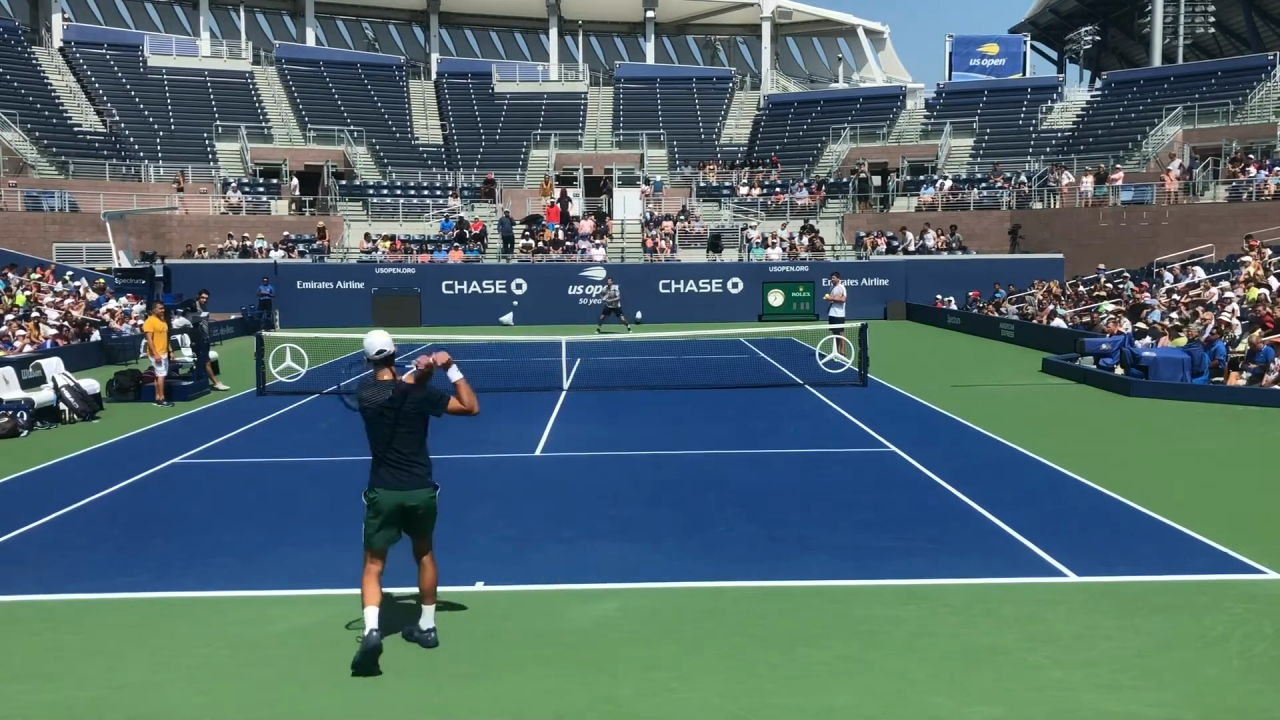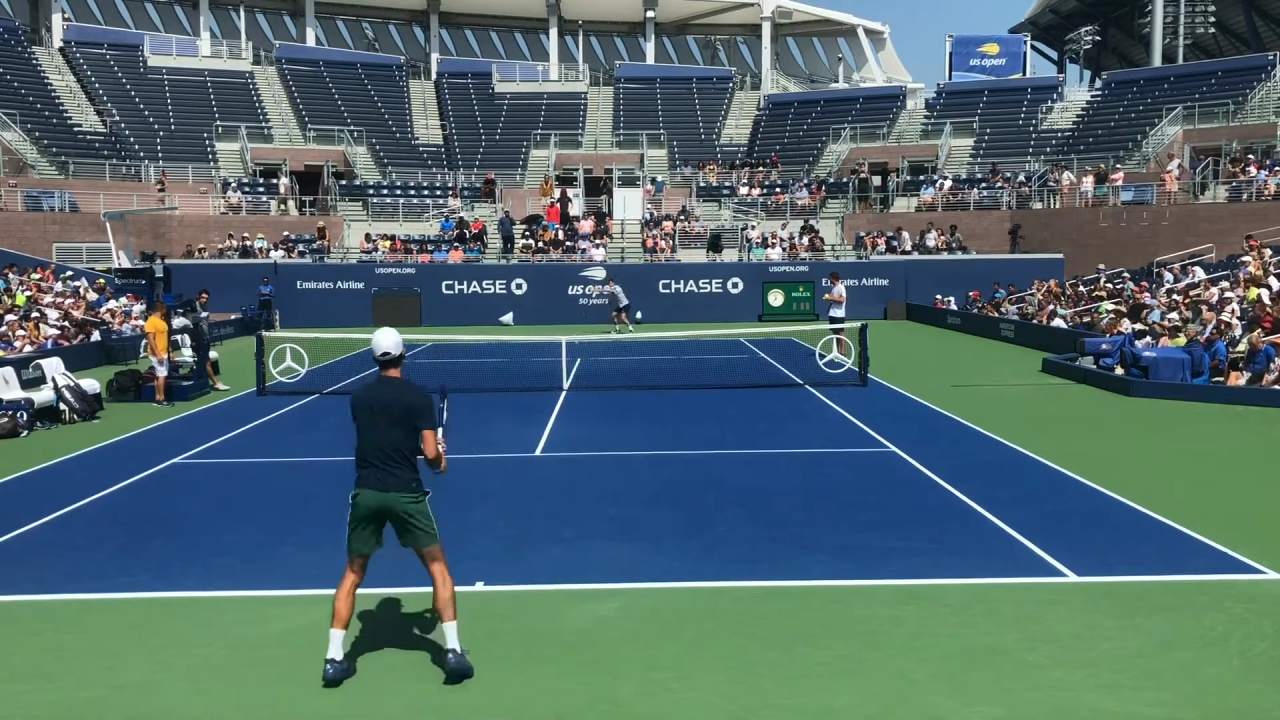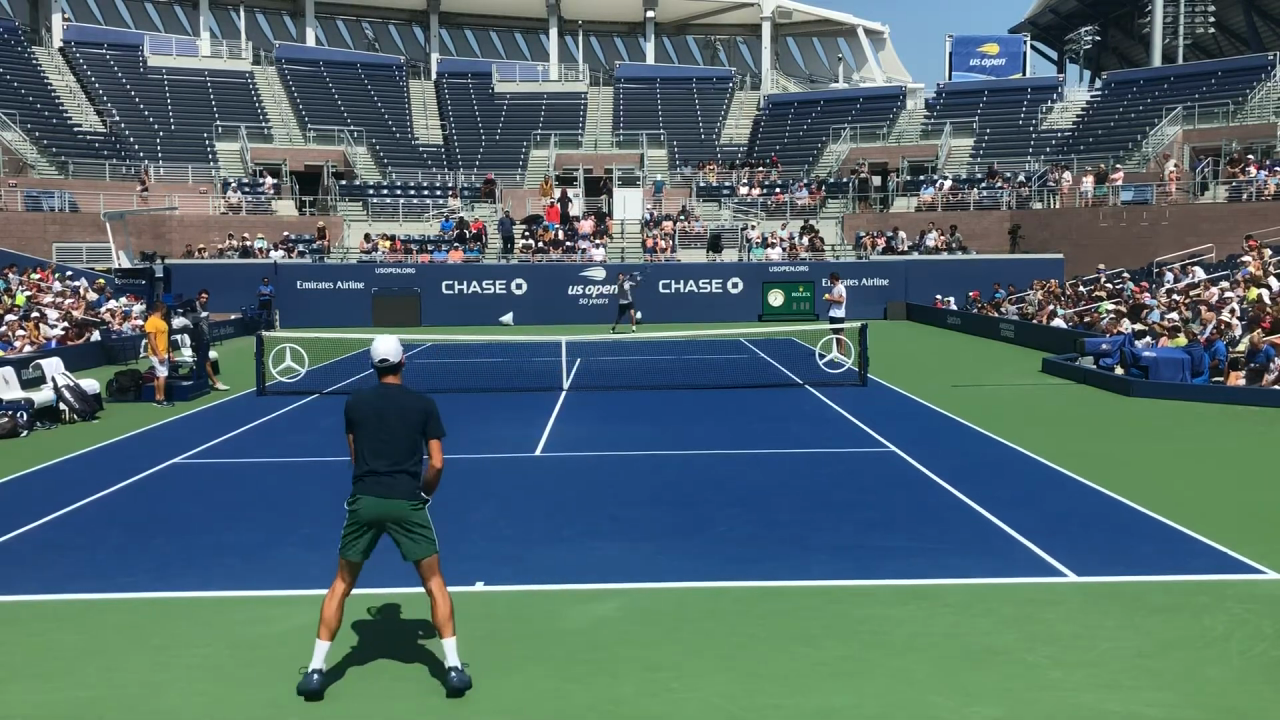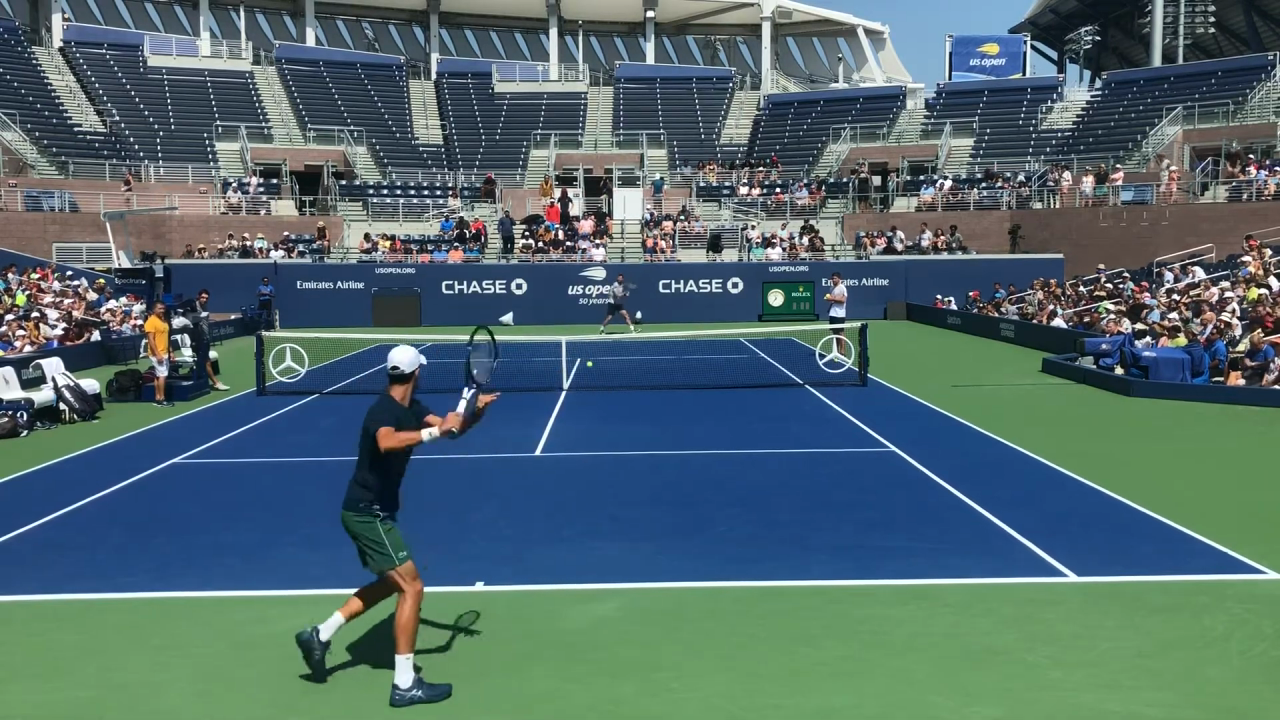
dt=0.5s
person 1, frame 1
left shoulder: (366, 393)
right shoulder: (420, 396)
right elbow: (471, 408)
left wrist: (422, 369)
right wrist: (450, 368)
left hip: (382, 492)
right hip: (421, 490)
left knee: (373, 565)
right knee: (424, 554)
left ankle: (371, 630)
right ankle: (426, 627)
person 1, frame 2
left shoulder: (359, 396)
right shoulder: (419, 397)
right elbow: (431, 451)
right wrist: (440, 456)
left hip: (366, 493)
right hip: (406, 494)
left knee: (352, 575)
right knee: (438, 568)
left ankle: (334, 660)
right ankle: (452, 652)
person 1, frame 3
left shoulder: (354, 404)
right shoulder: (424, 405)
left elbow: (355, 458)
right elbow: (437, 464)
right wrist: (423, 493)
left hip: (364, 501)
right hip: (407, 503)
left knee: (341, 585)
right knee: (434, 583)
left ankle: (315, 670)
right ankle: (453, 668)
person 1, frame 4
left shoulder: (408, 407)
right shoulder: (382, 409)
left elbow: (447, 428)
right elbow: (388, 443)
left wrist: (473, 413)
right wrist: (434, 433)
left hip: (370, 512)
right hip: (368, 515)
left knee: (383, 585)
right knee: (412, 588)
left ankle: (318, 637)
right ankle: (405, 685)
